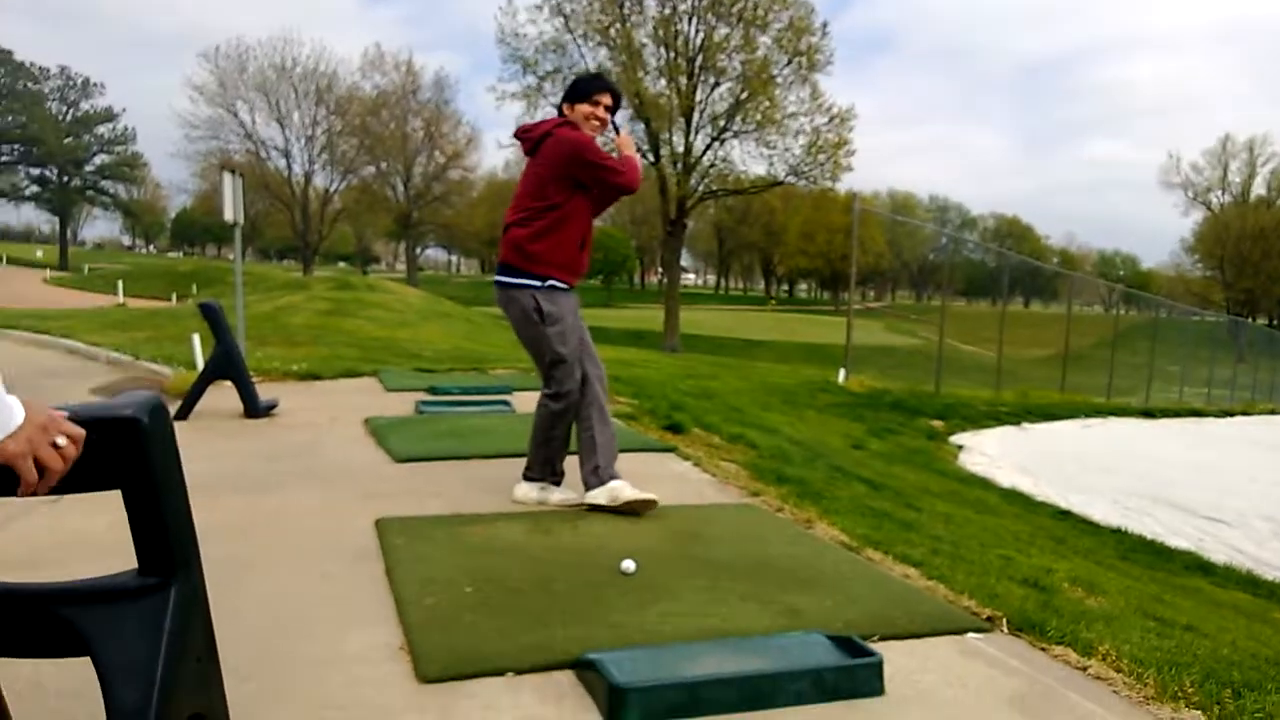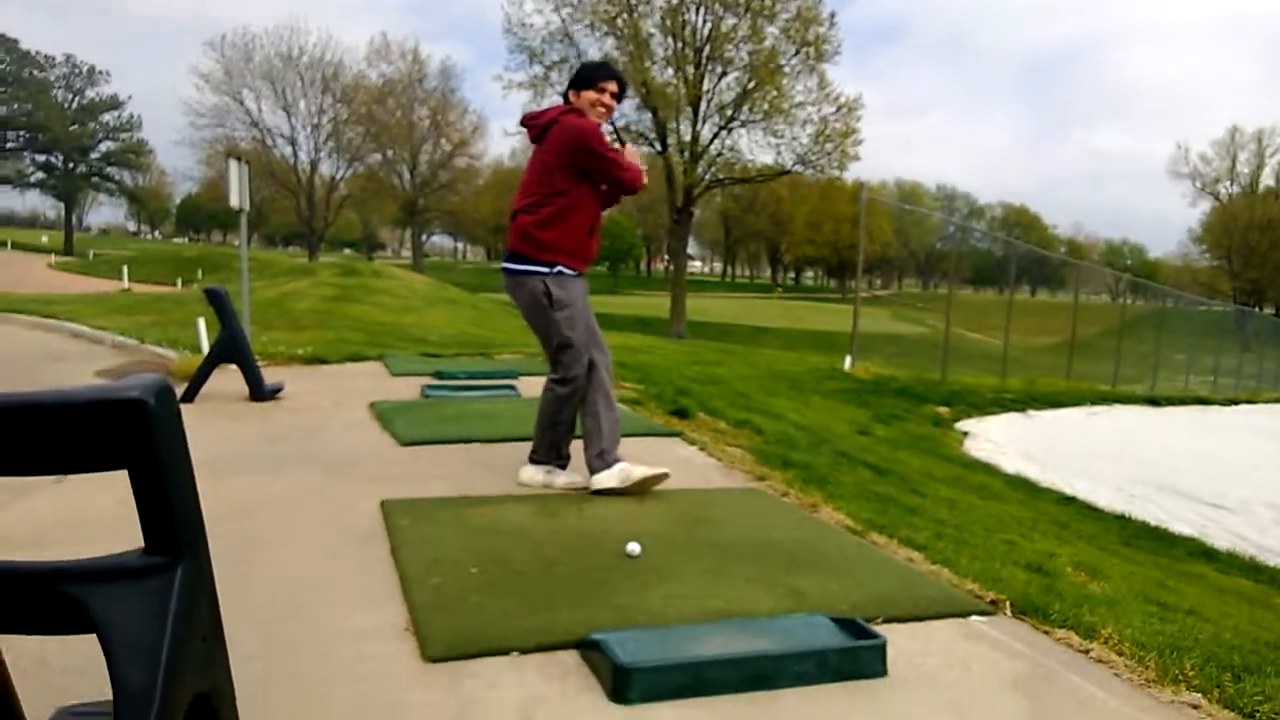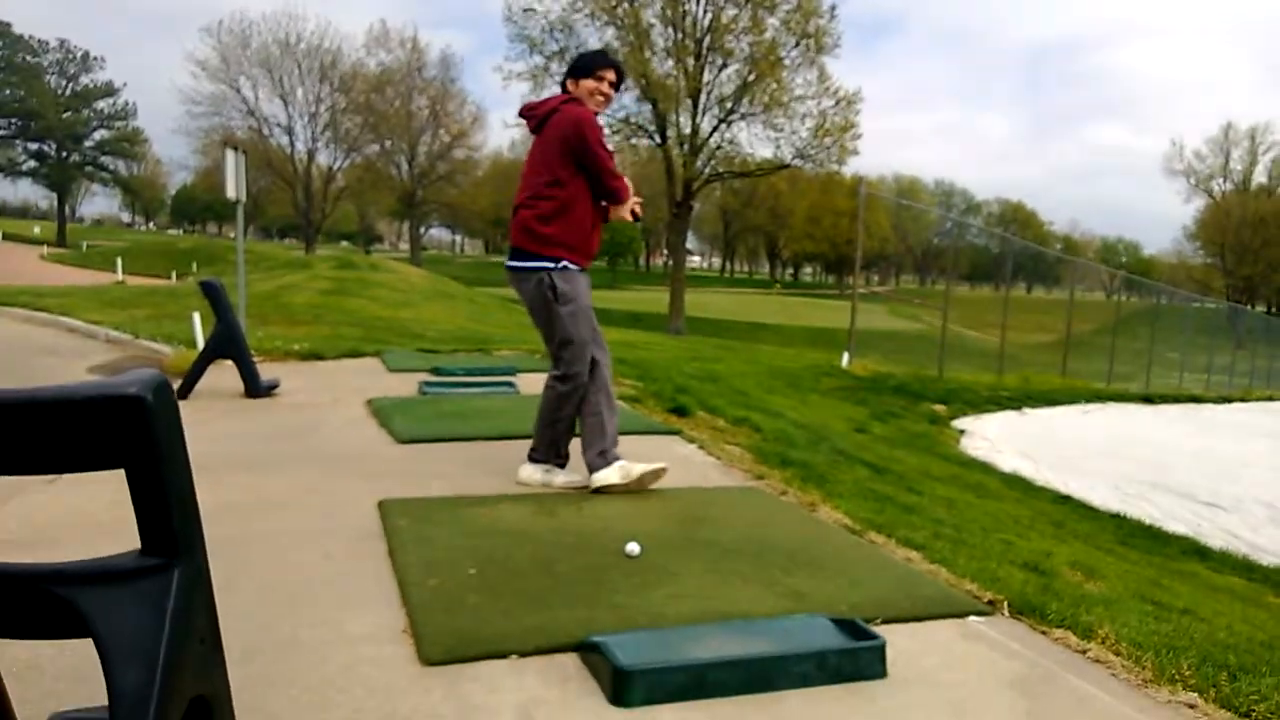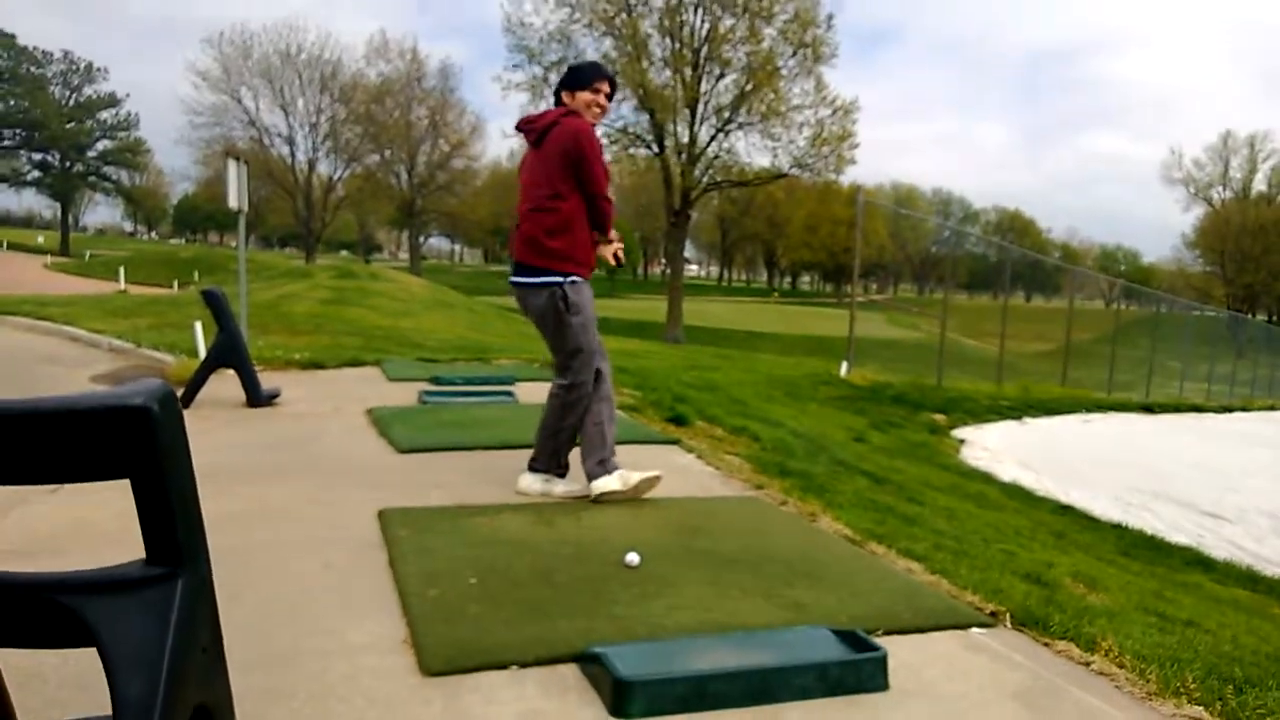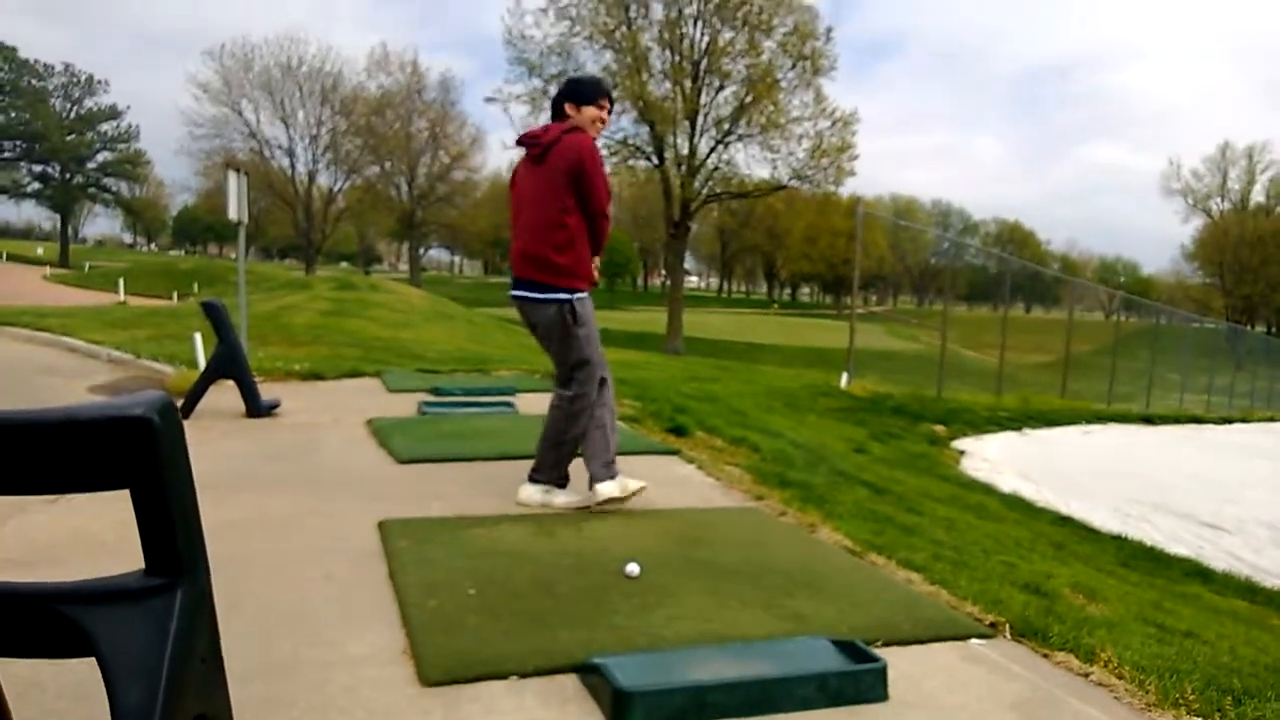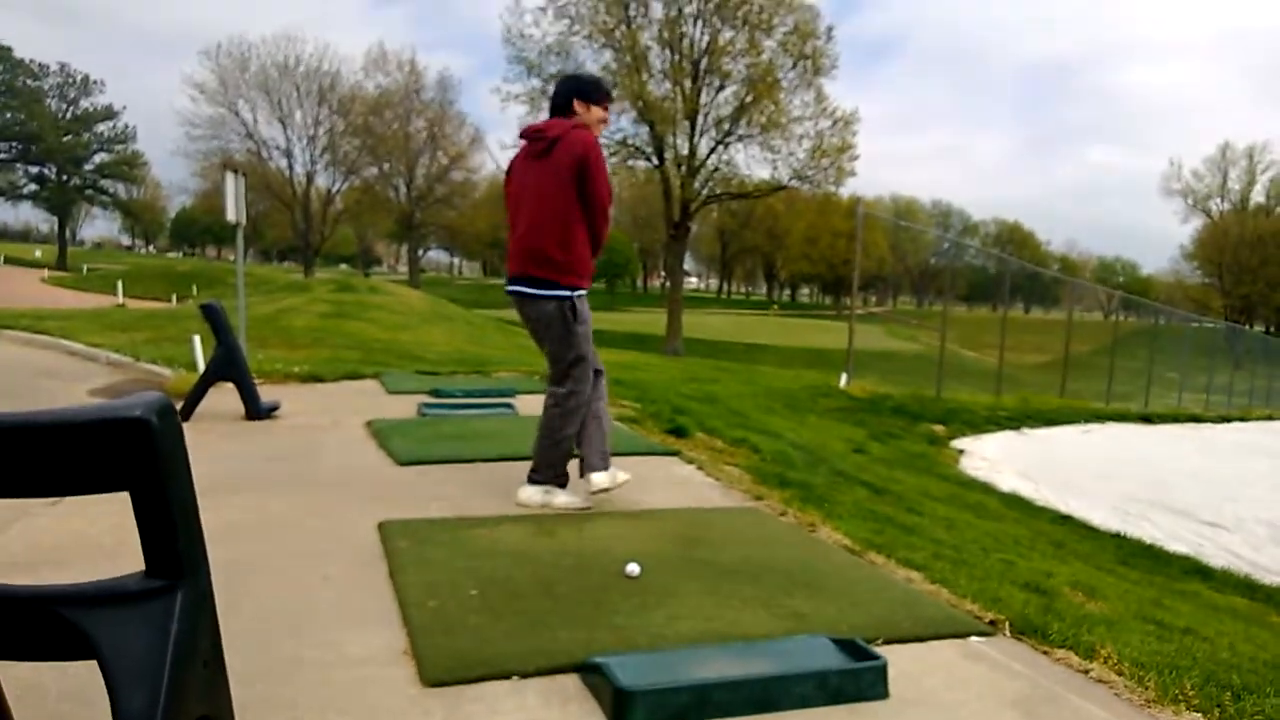
dt=0.1s
person 1, frame 1
left shoulder: (561, 149)
right shoulder: (571, 143)
left elbow: (588, 205)
right elbow: (627, 182)
left wrist: (616, 173)
right wrist: (630, 155)
left hip: (549, 284)
right hip: (532, 283)
left knee: (589, 377)
right knee: (564, 383)
left ankle: (602, 481)
right ankle: (537, 481)
person 1, frame 2
left shoulder: (559, 135)
right shoulder: (579, 131)
left elbow: (585, 198)
right elbow: (629, 180)
left wrist: (614, 190)
right wrist: (632, 167)
left hip: (556, 268)
right hip: (542, 269)
left knee: (595, 362)
right knee: (571, 367)
left ankle: (606, 464)
right ankle: (543, 464)
person 1, frame 3
left shoulder: (557, 126)
right shoulder: (577, 120)
right elbow: (610, 183)
left wrist: (612, 208)
right wrist: (622, 193)
left hip: (558, 263)
right hip: (547, 263)
left knee: (594, 360)
right knee: (573, 364)
left ankle: (605, 463)
right ankle: (542, 463)
person 1, frame 4
left shoulder: (539, 141)
right shoulder: (577, 134)
right elbow: (599, 201)
left wrist: (594, 243)
right wrist: (604, 234)
left hip: (537, 272)
right hip: (554, 276)
left knee: (595, 369)
right knee: (578, 373)
left ankle: (604, 470)
right ankle: (543, 472)
person 1, frame 5
left shoulder: (531, 159)
right shoulder: (580, 149)
right elbow: (597, 218)
left wrist: (581, 258)
right wrist: (591, 257)
left hip: (535, 285)
right hip: (558, 290)
left knee: (596, 378)
right knee: (579, 384)
left ankle: (604, 476)
right ankle: (543, 483)
person 1, frame 6
left shoulder: (524, 154)
right shoulder: (585, 144)
right elbow: (598, 214)
right wrist: (584, 258)
left hip: (525, 280)
right hip: (558, 284)
left knee: (589, 372)
right knee: (571, 381)
left ankle: (596, 468)
right ankle: (543, 483)
